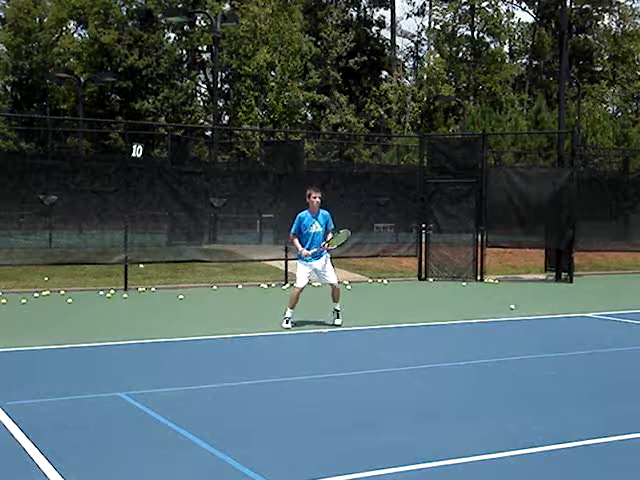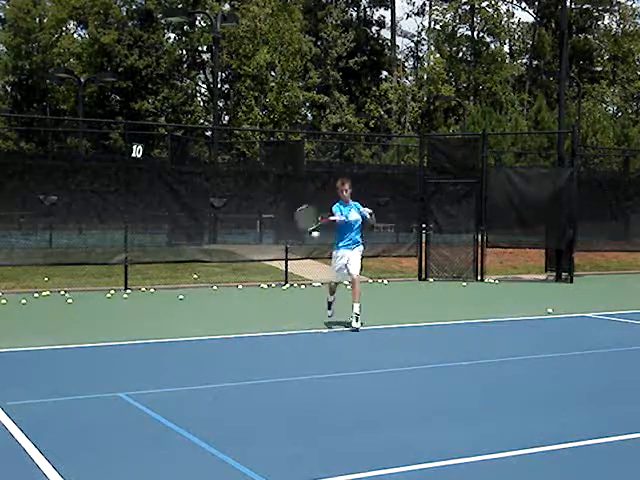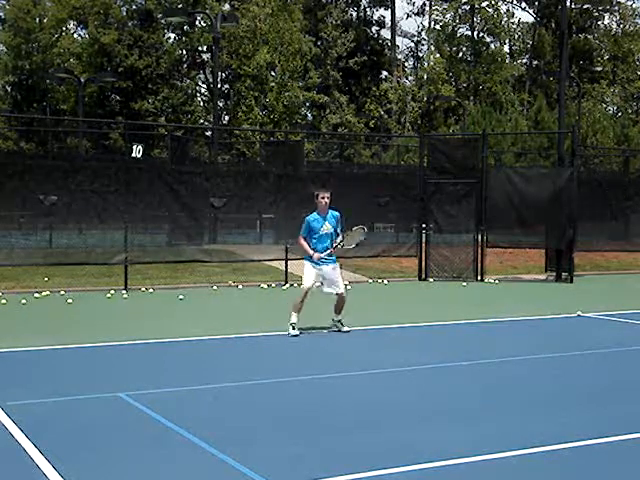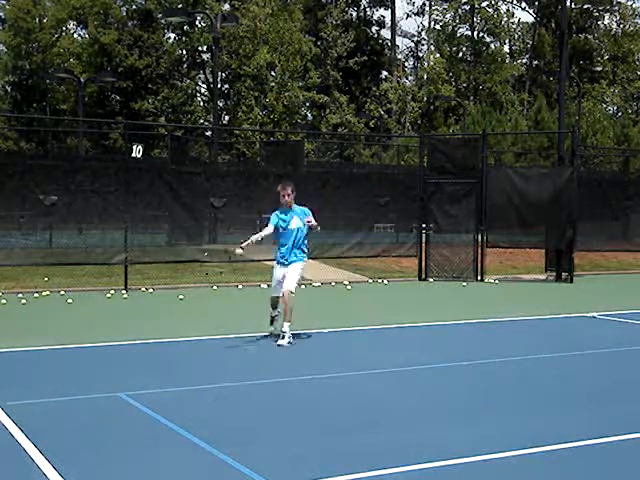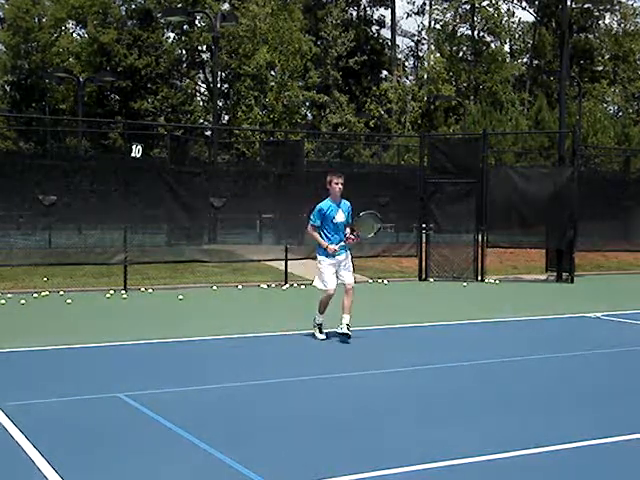
dt=1s
person 1, frame 1
left shoulder: (326, 215)
right shoulder: (301, 217)
left elbow: (330, 233)
right elbow: (293, 236)
left wrist: (327, 243)
right wrist: (300, 249)
left hip: (322, 257)
right hip: (305, 259)
left knee: (334, 284)
right knee: (299, 287)
left ankle: (337, 311)
right ankle: (288, 316)
person 1, frame 2
left shoulder: (357, 205)
right shoulder: (336, 207)
left elbow: (372, 222)
right elbow: (338, 219)
left wrist: (371, 213)
right wrist: (337, 218)
left hip: (356, 248)
right hip: (340, 249)
left knee: (355, 277)
right knee: (335, 281)
left ankle: (356, 314)
right ankle: (331, 299)
person 1, frame 3
left shoulder: (335, 216)
right shoulder: (310, 220)
right elbow: (301, 239)
right wrist: (311, 253)
left hip: (330, 263)
right hip: (312, 262)
left knee: (342, 294)
right knee: (306, 288)
left ankle: (336, 321)
right ankle: (293, 322)
person 1, frame 4
left shoulder: (304, 211)
right shoulder: (276, 215)
left elbow: (315, 228)
right elbow: (268, 230)
left wrist: (314, 226)
right wrist: (253, 238)
left hip: (297, 260)
right hip: (280, 261)
left knee: (287, 293)
right knee: (275, 296)
left ankle: (286, 332)
right ankle: (275, 313)
person 1, frame 5
left shoulder: (347, 205)
right shoulder: (322, 207)
right elbow: (311, 229)
left wrist: (350, 235)
right wrist: (326, 245)
left hip: (344, 253)
right hip: (326, 255)
left knee: (349, 287)
right knee: (329, 290)
left ankle: (344, 325)
right ankle: (318, 323)
